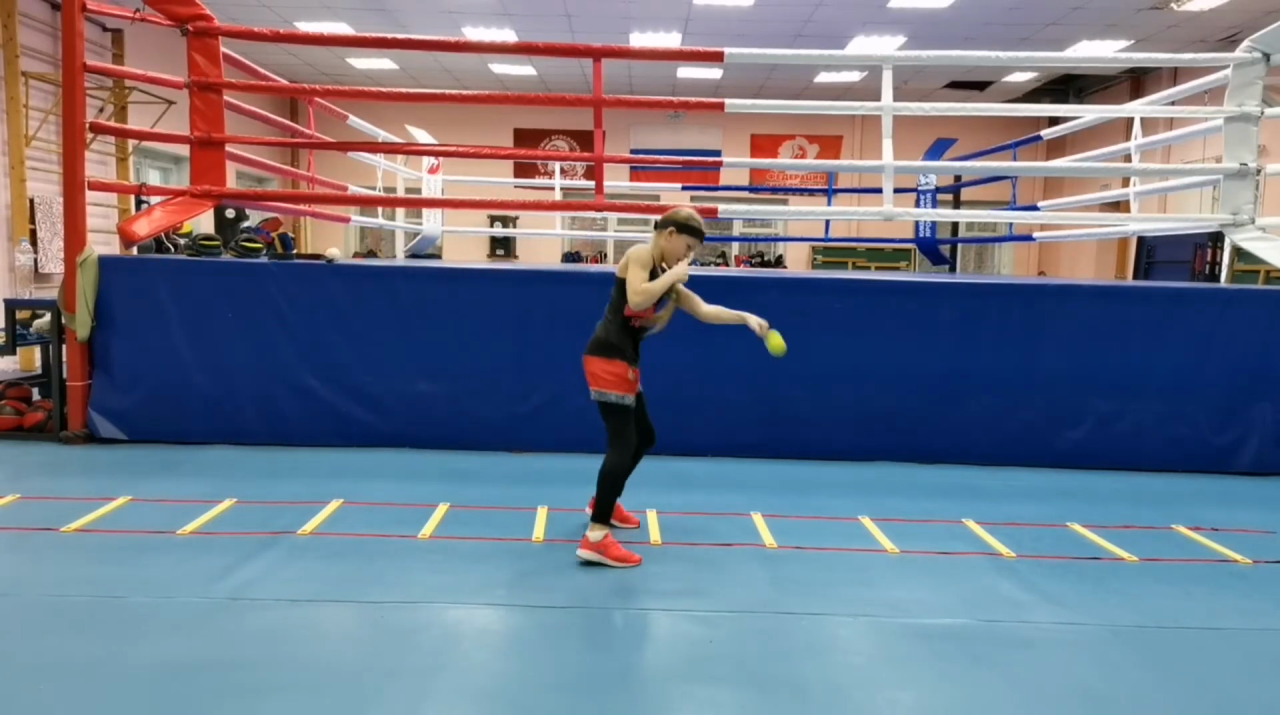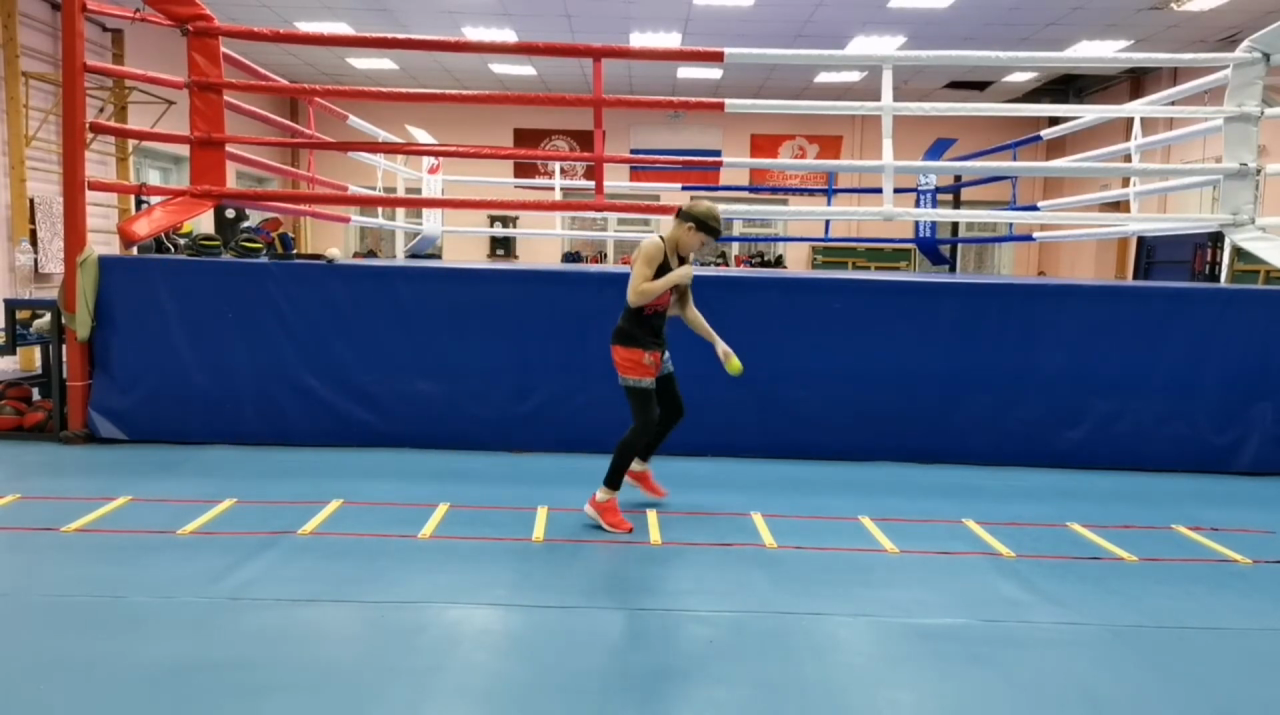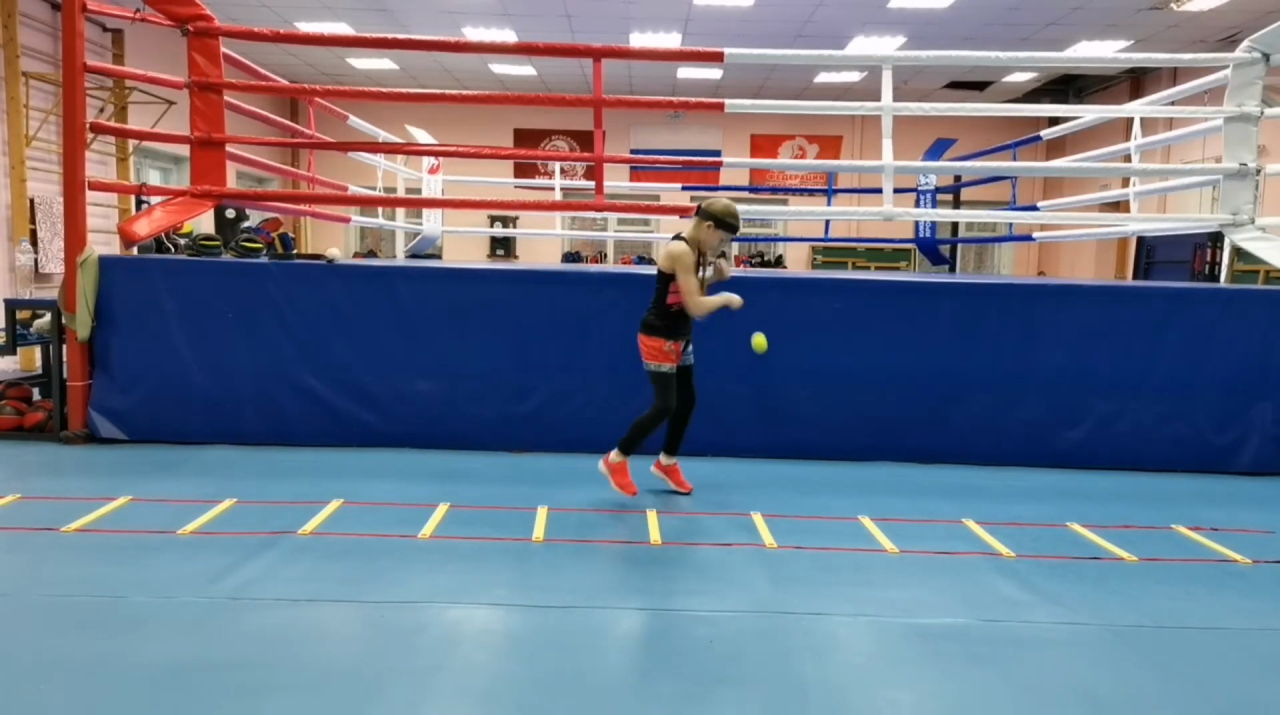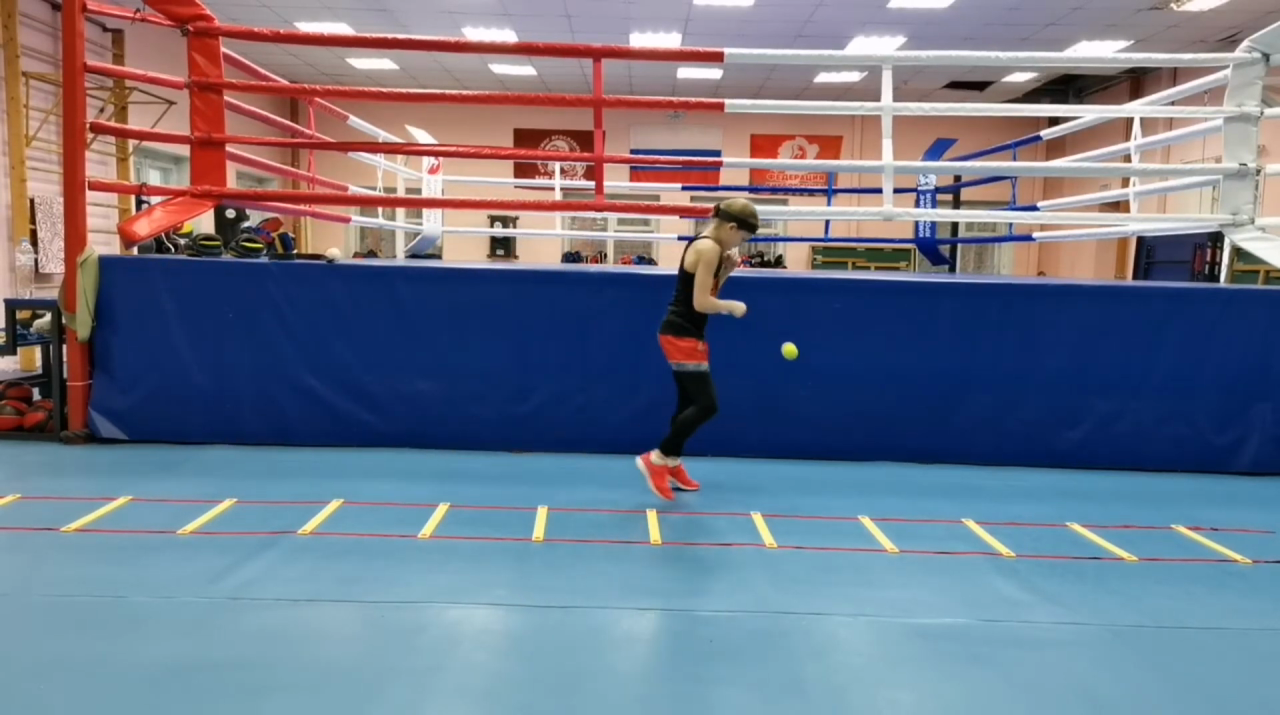
dt=0.3s
person 1, frame 1
left shoulder: (669, 278)
right shoulder: (640, 254)
left elbow: (703, 311)
right elbow: (636, 299)
left wrist: (745, 317)
right wrist: (673, 275)
left hip: (622, 361)
right hip: (607, 359)
left knee: (644, 438)
right knee: (622, 445)
left ankle: (603, 504)
right ankle: (595, 537)
person 1, frame 2
left shoulder: (682, 259)
right shoulder: (653, 247)
left elbow: (686, 309)
right elbow: (634, 297)
left wrist: (717, 341)
right wrist: (674, 278)
left hip: (654, 345)
right hip: (631, 345)
left knee: (674, 410)
right knee: (646, 420)
left ankle: (639, 467)
right ankle: (603, 498)
person 1, frame 3
left shoulder: (698, 251)
right shoulder: (679, 251)
right elbow: (697, 307)
left wrist: (714, 274)
right wrist: (725, 298)
left hip: (680, 337)
right hip: (658, 337)
left knee: (687, 400)
right knee: (665, 404)
left ankle: (667, 463)
right ankle: (616, 459)
person 1, frame 4
left shoulder: (703, 245)
right shoulder: (707, 249)
left elbow: (708, 288)
right elbow: (702, 303)
left wrist: (728, 267)
right wrist: (733, 307)
left hip: (686, 334)
right hip: (682, 336)
left knee: (691, 402)
right knee: (706, 404)
left ankle: (662, 462)
right ankle: (661, 462)
